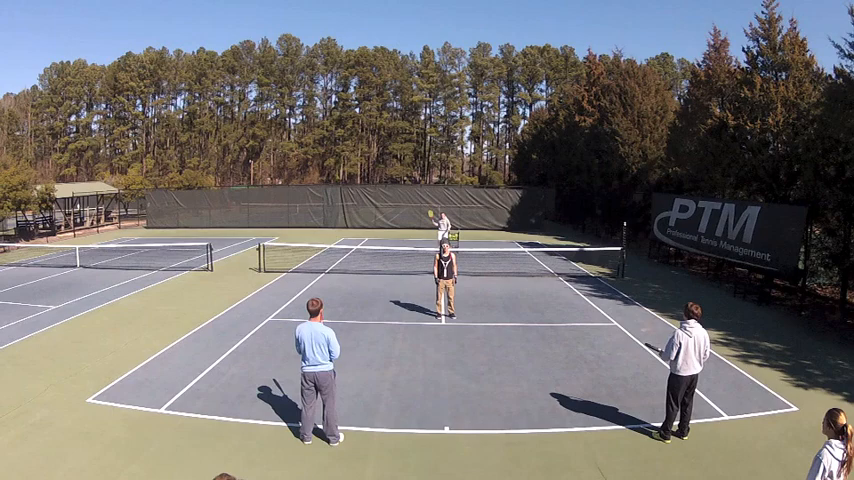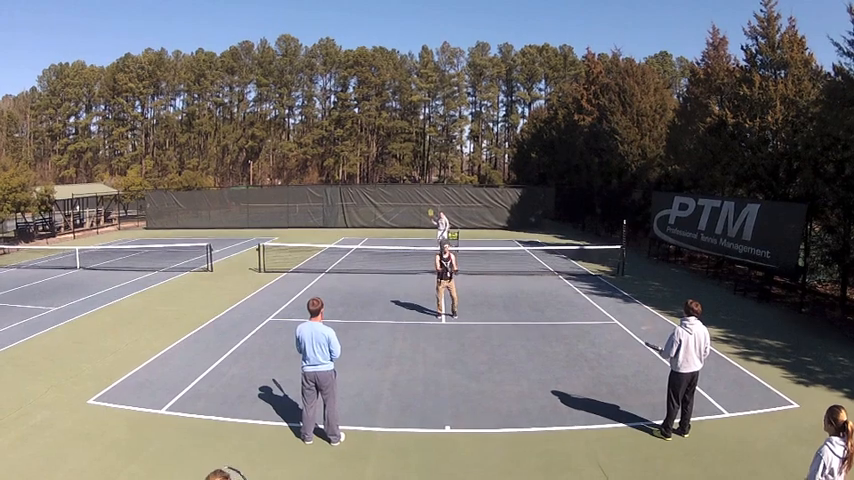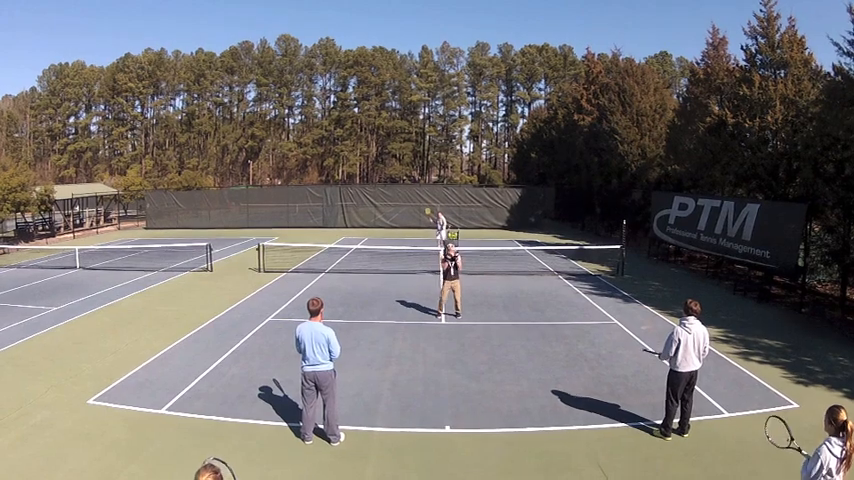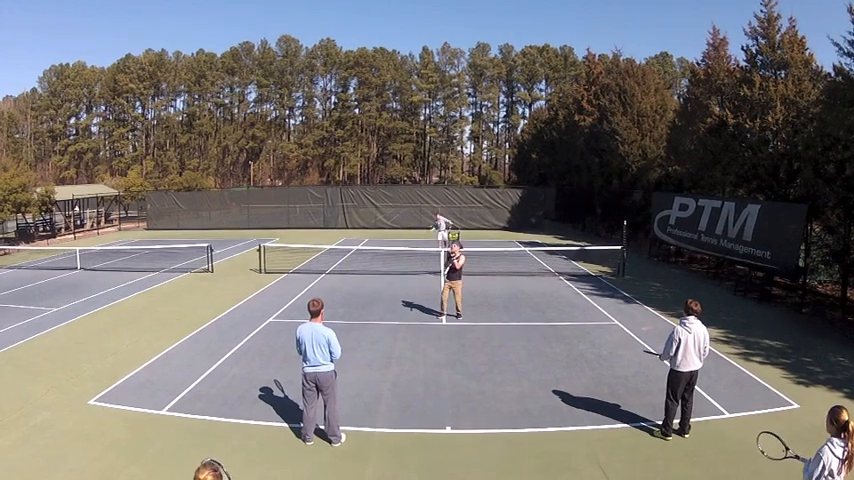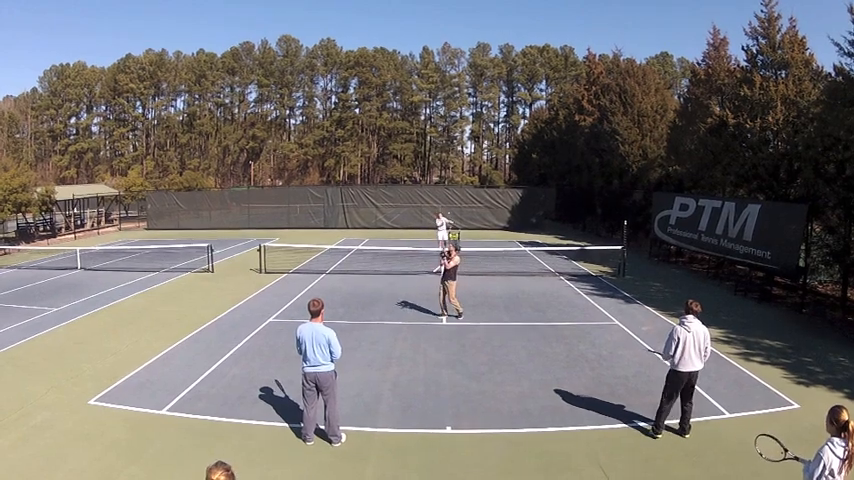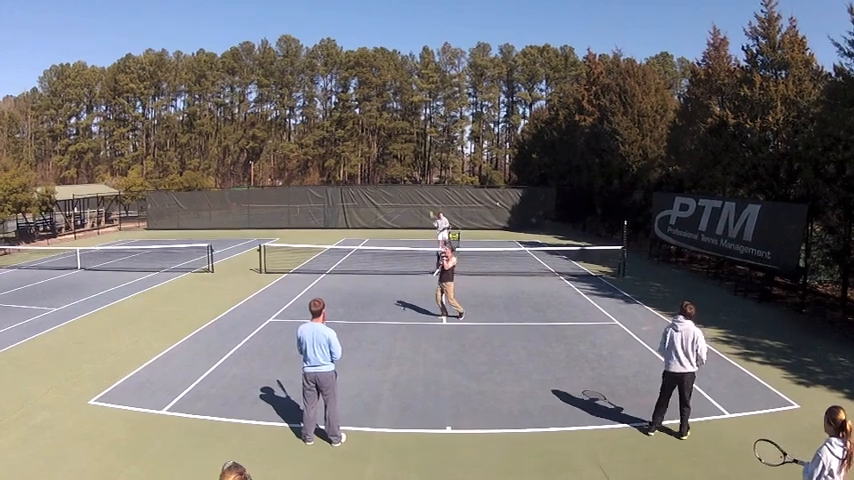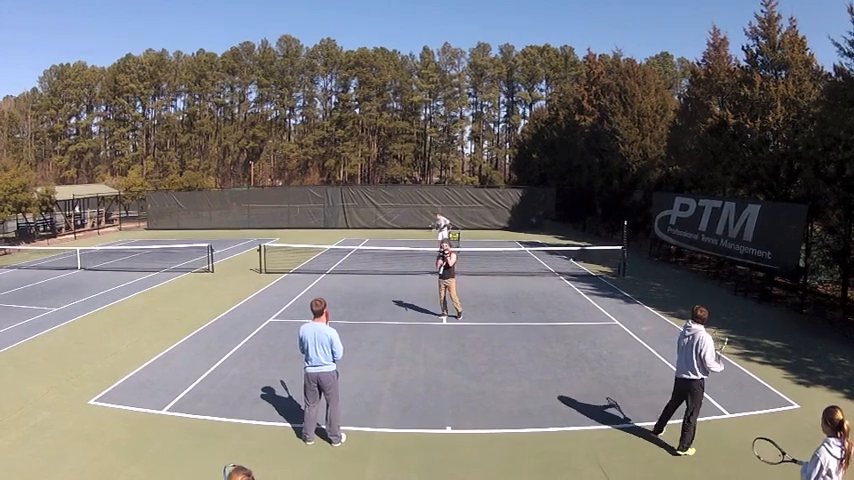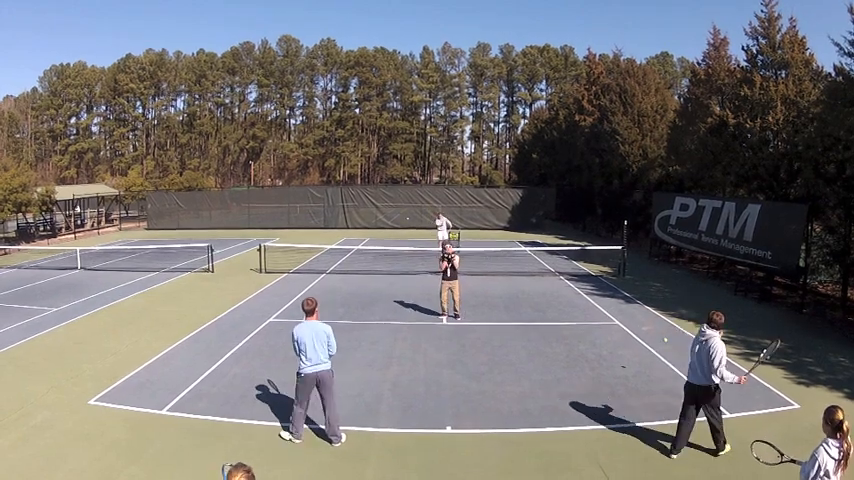
dt=0.4s
person 1, frame 1
left shoulder: (300, 329)
right shoulder: (327, 331)
left elbow: (299, 350)
right elbow: (335, 355)
left hip: (307, 372)
right hip: (325, 372)
left knee: (307, 405)
right knee: (329, 405)
left ankle: (306, 435)
right ankle: (333, 437)
person 1, frame 2
left shoulder: (300, 329)
right shoulder: (328, 331)
left elbow: (299, 350)
right elbow: (336, 354)
left hip: (307, 371)
right hip: (326, 372)
left knee: (308, 405)
right knee: (330, 405)
left ankle: (307, 435)
right ankle: (334, 437)
person 1, frame 3
left shoulder: (300, 329)
right shoulder: (327, 331)
left elbow: (299, 350)
right elbow: (335, 354)
left hip: (307, 371)
right hip: (325, 372)
left knee: (308, 405)
right knee: (330, 405)
left ankle: (307, 435)
right ankle: (334, 437)
person 1, frame 4
left shoulder: (300, 330)
right shoulder: (328, 332)
left elbow: (299, 351)
right elbow: (336, 355)
left hip: (308, 372)
right hip: (326, 372)
left knee: (309, 405)
right knee: (331, 406)
left ankle: (308, 436)
right ankle: (335, 438)
person 1, frame 5
left shoulder: (300, 330)
right shoulder: (328, 332)
left elbow: (299, 351)
right elbow: (337, 355)
left hip: (308, 372)
right hip: (326, 373)
left knee: (309, 405)
right knee: (331, 406)
left ankle: (308, 436)
right ankle: (335, 438)
person 1, frame 6
left shoulder: (301, 330)
right shoulder: (329, 332)
left elbow: (300, 350)
right elbow: (336, 356)
left hip: (308, 372)
right hip: (326, 373)
left knee: (309, 406)
right knee: (331, 406)
left ankle: (308, 436)
right ankle: (335, 438)
person 1, frame 7
left shoulder: (303, 329)
right shoulder: (331, 332)
left elbow: (302, 350)
right elbow: (338, 356)
left hip: (310, 372)
right hip: (328, 373)
left knee: (310, 406)
right knee: (332, 406)
left ankle: (308, 436)
right ankle: (335, 437)
person 1, frame 8
left shoulder: (297, 330)
right shoulder: (326, 328)
left elbow: (296, 351)
right elbow: (332, 351)
left hip: (305, 373)
right hip: (324, 371)
left knee: (300, 405)
right knee: (330, 405)
left ankle: (295, 434)
right ankle: (335, 437)
person 2, frame 1
left shoulder: (679, 333)
right shoulder: (703, 333)
left elbow: (669, 356)
right elbow: (706, 355)
left wrist: (661, 353)
left hip: (679, 374)
right hip: (694, 374)
left knee: (673, 405)
right knee: (687, 403)
left ankle: (665, 434)
right ankle: (683, 431)
person 2, frame 2
left shoulder: (679, 330)
right shoulder: (703, 330)
left elbow: (669, 353)
right elbow: (706, 352)
left wrist: (661, 352)
left hip: (680, 372)
right hip: (695, 371)
left knee: (674, 402)
right knee: (688, 401)
left ankle: (666, 431)
right ankle: (684, 429)
person 2, frame 3
left shoulder: (678, 330)
right shoulder: (703, 330)
left elbow: (669, 352)
right elbow: (705, 352)
left wrist: (661, 356)
left hip: (679, 371)
right hip: (694, 370)
left knee: (672, 401)
right knee: (687, 400)
left ankle: (666, 431)
right ankle: (684, 429)
person 2, frame 4
left shoulder: (679, 330)
right shoulder: (703, 330)
left elbow: (669, 352)
right elbow: (705, 352)
left wrist: (662, 356)
left hip: (679, 370)
right hip: (694, 370)
left knee: (672, 401)
right knee: (688, 400)
left ankle: (666, 431)
right ankle: (684, 429)
person 2, frame 5
left shoulder: (678, 329)
right shoulder: (704, 330)
left elbow: (667, 352)
right elbow: (707, 353)
left wrist: (665, 357)
left hip: (678, 370)
right hip: (694, 371)
left knee: (667, 400)
right knee: (687, 401)
left ankle: (658, 429)
right ankle: (685, 429)
person 2, frame 6
left shoulder: (669, 329)
right shoulder: (696, 332)
left elbow: (661, 350)
right elbow: (702, 356)
right wrist: (697, 364)
left hip: (670, 371)
right hip: (688, 373)
left knee: (663, 399)
right knee: (685, 402)
left ankle: (653, 426)
right ankle: (684, 431)
person 2, frame 7
left shoulder: (683, 334)
right shoulder: (705, 337)
right elbow: (709, 364)
right wrist: (721, 365)
left hip: (680, 378)
right hip: (695, 380)
left knee: (673, 404)
right knee: (691, 414)
left ankle: (658, 429)
right ankle: (684, 447)
person 2, frame 8
left shoulder: (698, 338)
right shoulder: (718, 344)
right elbow: (719, 371)
right wrist: (736, 379)
left hip: (692, 384)
right hip: (708, 387)
left knee: (686, 418)
right knee: (715, 419)
left ankle: (675, 449)
right ankle: (721, 446)
